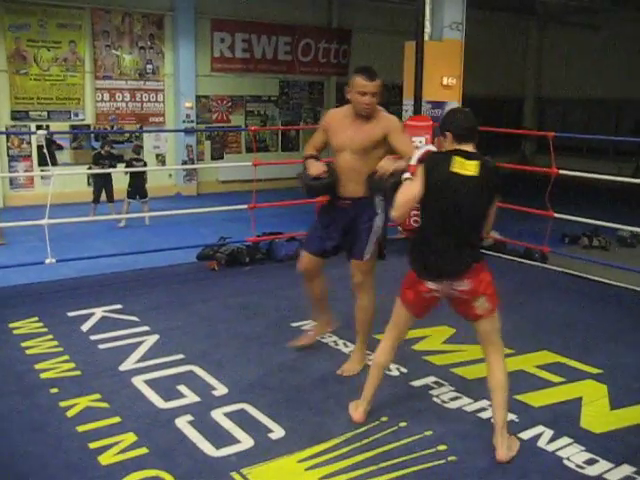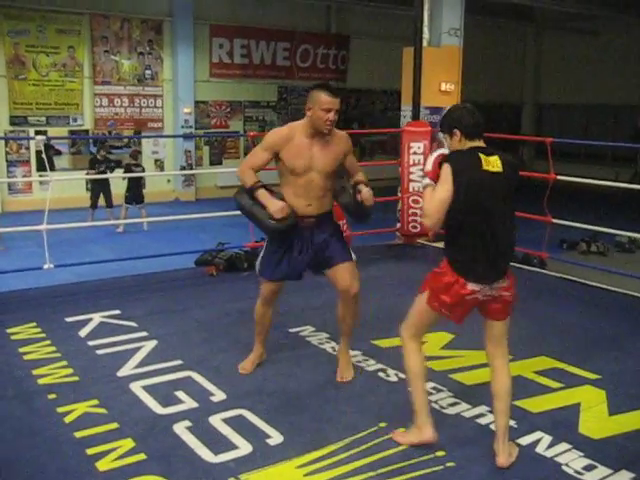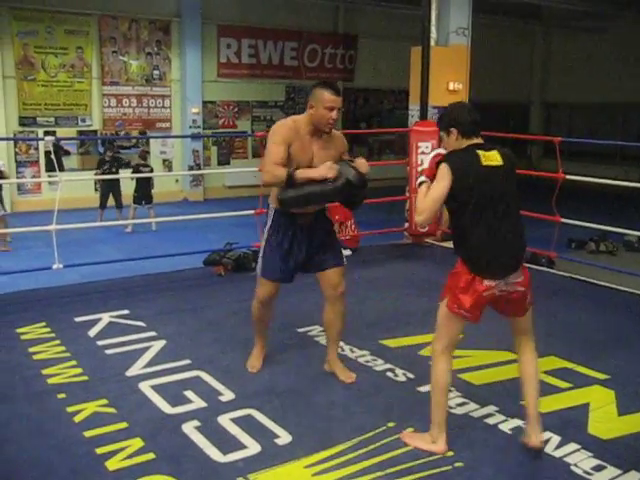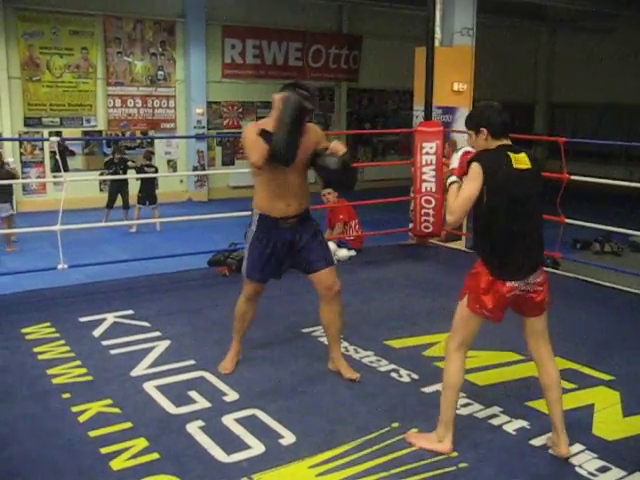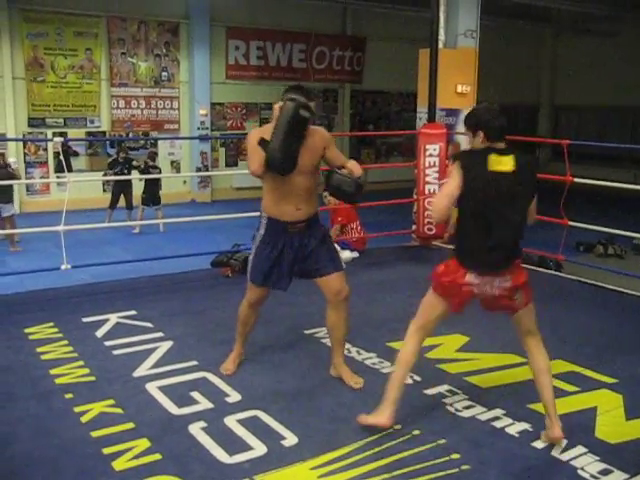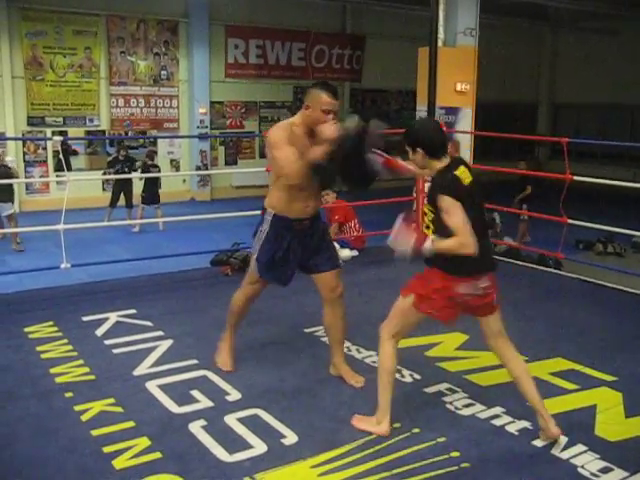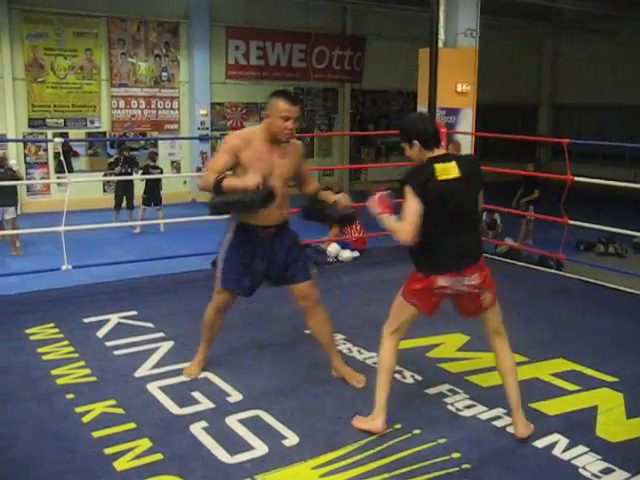
dt=0.3s
person 1, frame 1
left shoulder: (431, 163)
right shoulder: (491, 172)
left elbow: (397, 213)
right elbow: (484, 227)
left wrist: (411, 177)
left hip: (426, 271)
right hip: (468, 273)
left knee: (392, 336)
right knee: (494, 351)
left ankle: (363, 406)
right ankle: (502, 440)
person 1, frame 2
left shoulder: (454, 164)
right shoulder: (509, 167)
left elbow: (431, 221)
left wrist: (431, 181)
left hip: (459, 272)
right hip: (499, 274)
left knee: (410, 335)
right knee: (498, 355)
left ankle: (423, 425)
right ankle: (502, 445)
person 1, frame 3
left shoulder: (453, 163)
right shoulder: (505, 159)
left elbow: (422, 217)
left wrist: (427, 178)
left hip: (474, 273)
right hip: (513, 271)
left knee: (441, 350)
right knee: (525, 344)
left ankle: (436, 437)
right ankle: (534, 428)
person 1, frame 4
left shoulder: (483, 163)
right shoulder: (531, 162)
left elbow: (453, 216)
left wrist: (456, 176)
left hip: (494, 273)
right hip: (532, 272)
left knee: (455, 348)
right knee: (542, 350)
left ankle: (443, 435)
right ankle: (560, 438)
person 1, frame 5
left shoulder: (466, 161)
right shoulder: (526, 166)
left elbow: (437, 213)
left wrist: (447, 177)
left hip: (465, 270)
right hip: (506, 272)
left knee: (416, 332)
right knee: (531, 339)
left ankle: (385, 411)
right ankle: (553, 423)
person 1, frame 6
left shoulder: (442, 188)
right shoulder: (458, 167)
left elbow: (468, 245)
left wrist: (423, 243)
left hip: (447, 276)
right hip: (481, 276)
left knee: (388, 334)
right knee: (502, 344)
left ankle: (381, 418)
right ankle: (546, 420)
person 1, frame 7
left shoulder: (415, 177)
right shoulder: (471, 166)
left elbow: (407, 236)
left wrist: (380, 211)
left hip: (430, 273)
right hip: (471, 271)
left knee: (391, 333)
right knee: (498, 337)
left ankle: (377, 416)
right ankle: (520, 419)
person 2, frame 1
left shoulder: (388, 123)
right shoulder: (332, 118)
left elbow: (415, 158)
right elbow: (311, 147)
left wrist: (396, 165)
right wrist: (312, 163)
left hip: (368, 207)
right hip: (336, 204)
left knee: (360, 281)
right knee: (307, 267)
left ankle: (361, 350)
right ankle: (323, 320)
person 2, frame 2
left shoulder: (341, 141)
right shoulder: (281, 136)
left elbow: (355, 171)
right elbow: (245, 169)
left wrist: (362, 187)
right wrist: (265, 198)
left hip: (324, 225)
right hip: (287, 226)
left knee: (350, 289)
right knee: (267, 293)
left ankle: (344, 351)
right ankle: (258, 350)
person 2, frame 3
left shoulder: (336, 139)
right shoulder: (284, 129)
left elbow: (343, 174)
right elbow: (268, 175)
left wrist: (358, 168)
right wrist: (312, 173)
left hip: (318, 220)
right hip: (284, 221)
left knee: (336, 290)
right knee: (265, 294)
left ankle: (333, 358)
right ankle: (259, 346)
person 2, frame 4
left shoulder: (312, 132)
right shoulder: (255, 129)
left elbow: (332, 166)
right elbow: (258, 159)
left wrist: (337, 151)
right wrist: (275, 118)
left hip: (303, 223)
right hip: (267, 224)
left knee: (331, 288)
right knee: (251, 292)
left ankle: (336, 357)
right ankle: (235, 349)
person 2, frame 5
left shoulder: (320, 136)
right shoulder: (260, 135)
left elbow: (340, 165)
right elbow: (258, 170)
left wrist: (352, 168)
right wrist: (275, 126)
left hip: (311, 228)
right hip: (275, 229)
left knee: (339, 294)
right knee: (254, 296)
left ankle: (338, 363)
right ankle: (238, 350)
person 2, frame 6
left shoulder: (329, 133)
right shoulder: (280, 133)
right elbow: (294, 177)
right wrist: (323, 146)
left hip: (313, 224)
right hip: (279, 223)
left knee: (334, 292)
right knee: (251, 288)
left ankle: (338, 362)
right ankle: (227, 340)
person 2, frame 7
left shoulder: (295, 148)
right shoulder: (238, 141)
left elbow: (307, 184)
right elbow: (205, 180)
left wrist: (329, 197)
right wrist: (238, 182)
left hip: (280, 234)
right hip: (244, 234)
left knee: (310, 300)
right knee: (221, 302)
left ankle: (338, 365)
right ankle: (201, 355)
